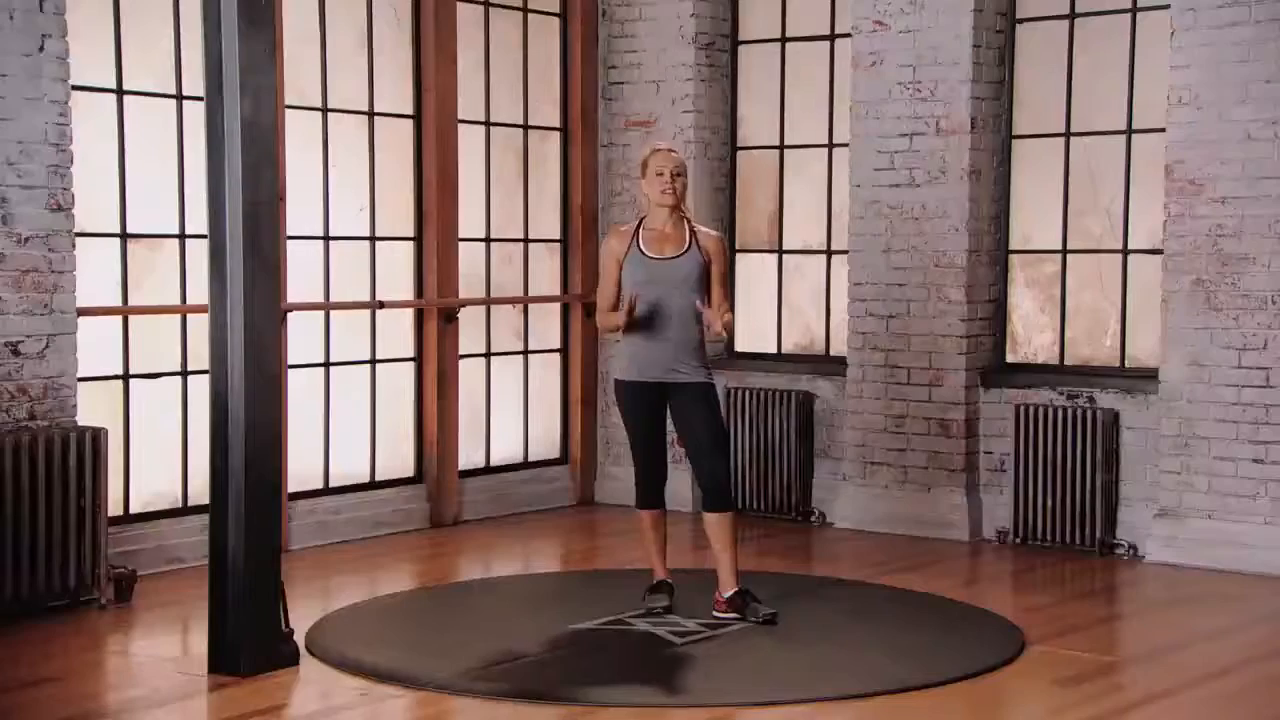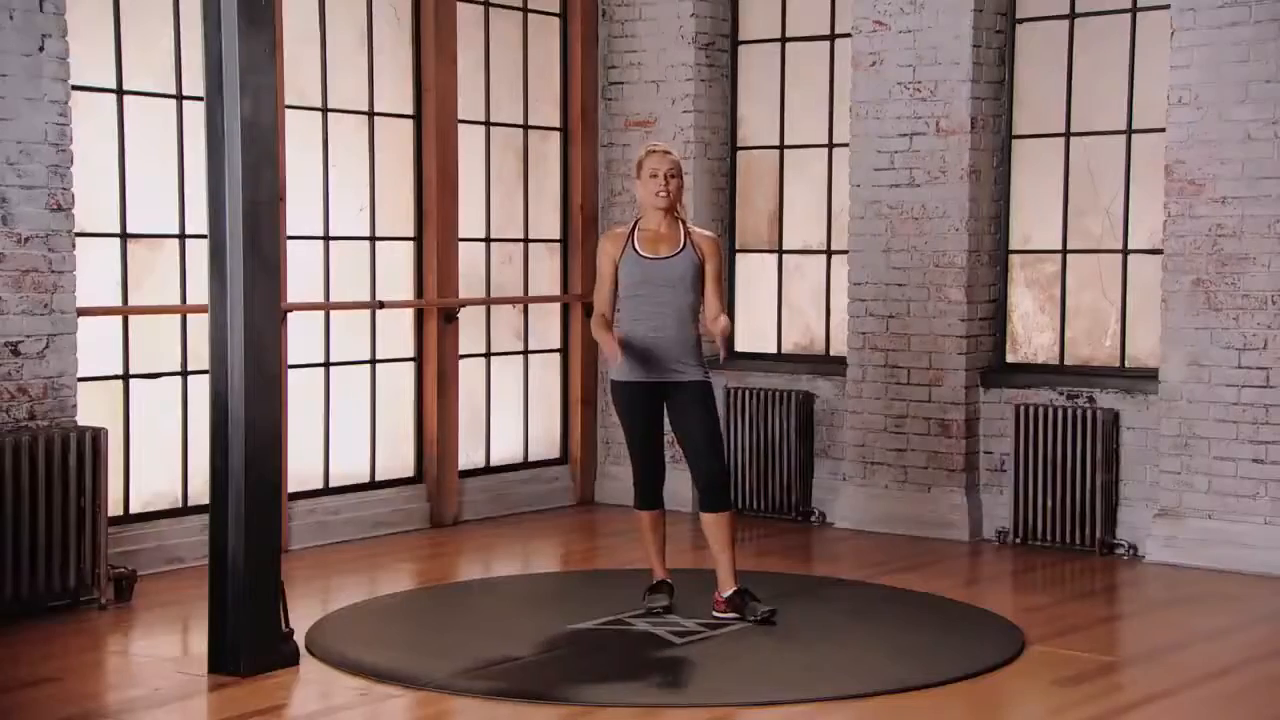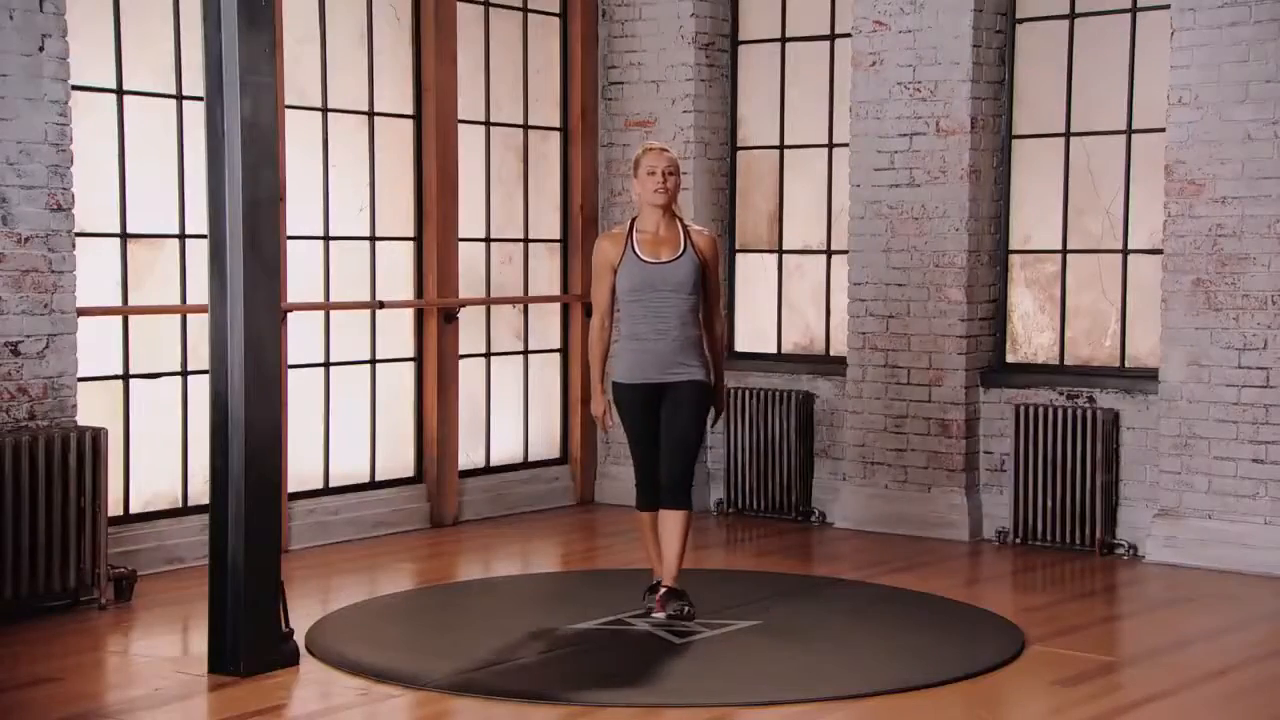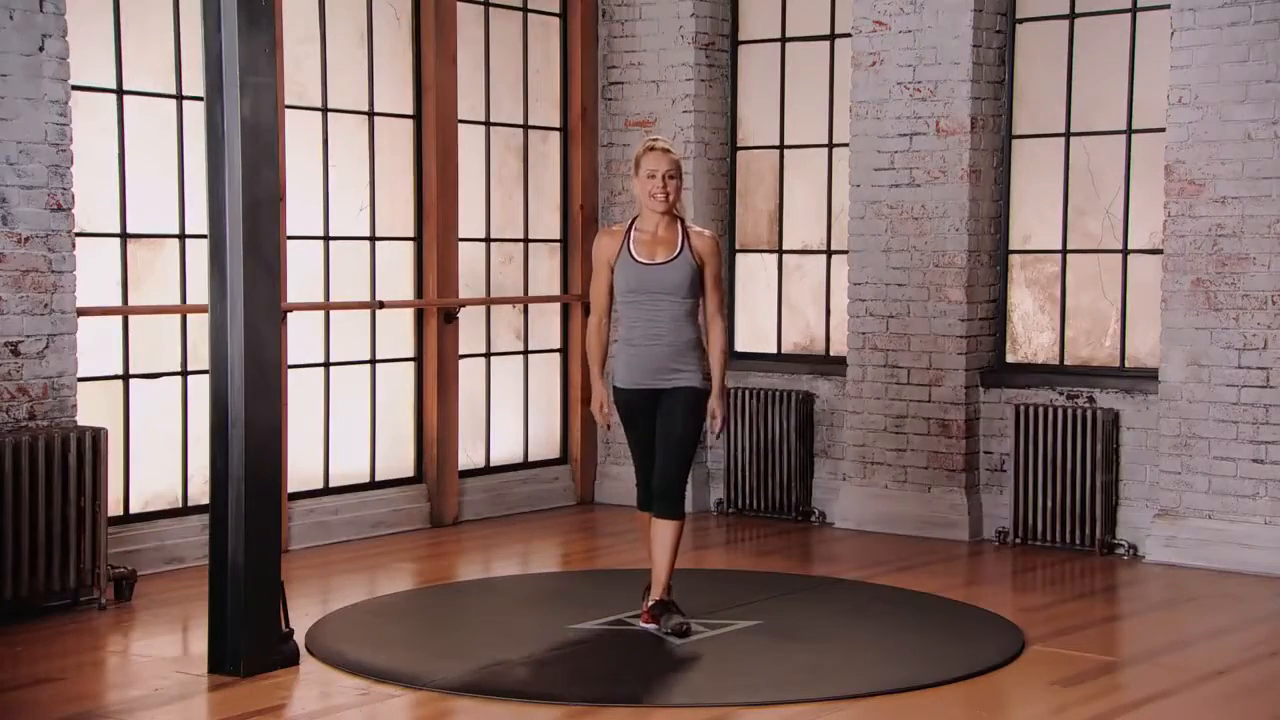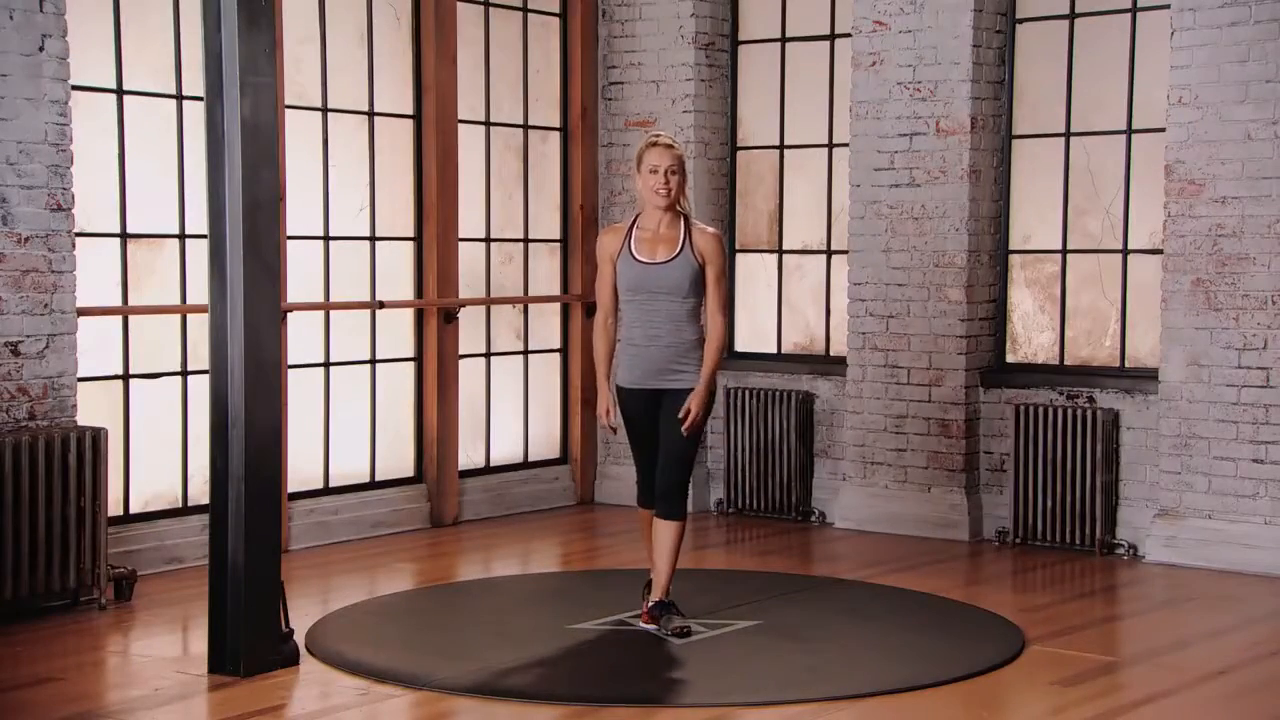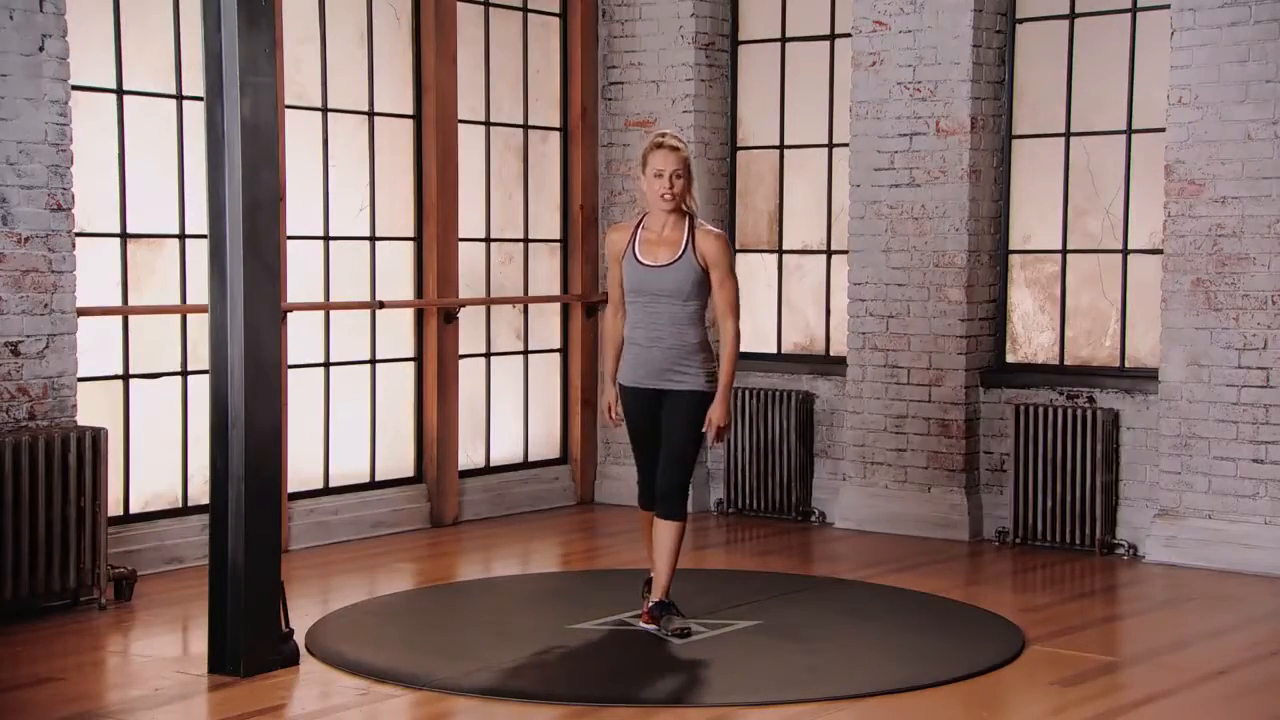
dt=0.4s
person 1, frame 1
left shoulder: (709, 242)
right shoulder: (619, 241)
left elbow: (721, 310)
right elbow: (603, 313)
left wrist: (722, 322)
right wrist: (619, 318)
left hip: (692, 375)
right hip: (638, 373)
left knee: (715, 476)
right knee: (649, 475)
left ankle: (729, 591)
right ankle: (660, 578)
person 1, frame 2
left shoulder: (704, 243)
right shoulder: (614, 243)
left elbow: (713, 314)
right elbow: (599, 314)
left wrist: (720, 327)
right wrist: (606, 336)
left hip: (688, 375)
right hip: (634, 376)
left knee: (712, 475)
right knee: (648, 477)
left ankle: (728, 590)
right ankle: (660, 578)
person 1, frame 3
left shoulder: (702, 242)
right shoulder: (611, 245)
left elbow: (712, 316)
right elbow: (600, 321)
left wrist: (719, 380)
right wrist: (596, 387)
left hip: (687, 375)
right hip: (633, 377)
left knee: (677, 476)
right knee: (649, 478)
left ankle: (671, 589)
right ankle: (658, 577)
person 1, frame 4
left shoulder: (702, 243)
right shoulder: (610, 243)
left elbow: (714, 320)
right elbow: (599, 319)
left wrist: (718, 389)
right wrist: (596, 383)
left hip: (685, 381)
right hip: (632, 380)
left knee: (670, 485)
right knee: (648, 483)
left ankle: (657, 599)
right ankle: (658, 581)
person 1, frame 5
left shoulder: (705, 241)
right shoulder: (613, 240)
left elbow: (716, 321)
right elbow: (605, 318)
left wrist: (704, 386)
right wrist: (603, 386)
left hip: (684, 383)
right hip: (635, 381)
left knee: (672, 486)
right knee: (648, 483)
left ankle: (658, 600)
right ankle: (656, 575)
person 1, frame 6
left shoulder: (710, 242)
right shoulder: (620, 238)
left elbow: (728, 323)
right elbow: (616, 313)
left wrist: (722, 396)
right wrist: (608, 380)
left hip: (689, 383)
right hip: (637, 380)
left knee: (672, 487)
right knee: (649, 484)
left ankle: (658, 600)
right ankle: (655, 574)
